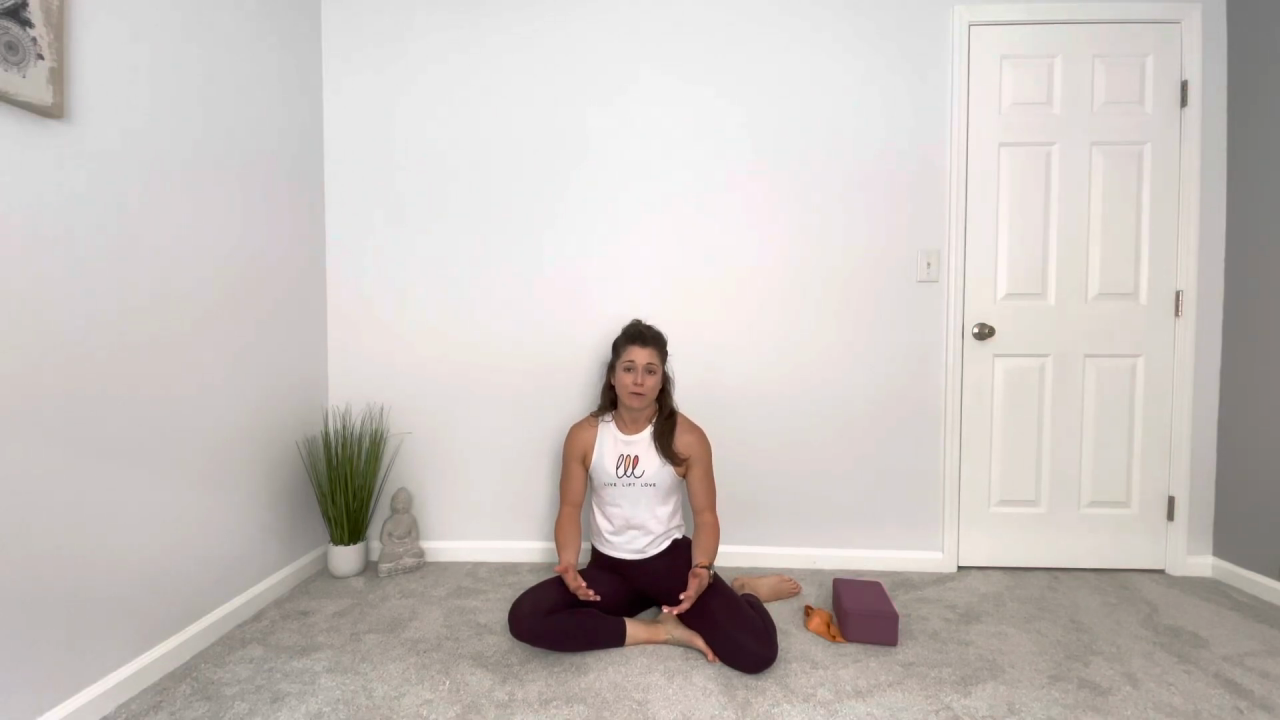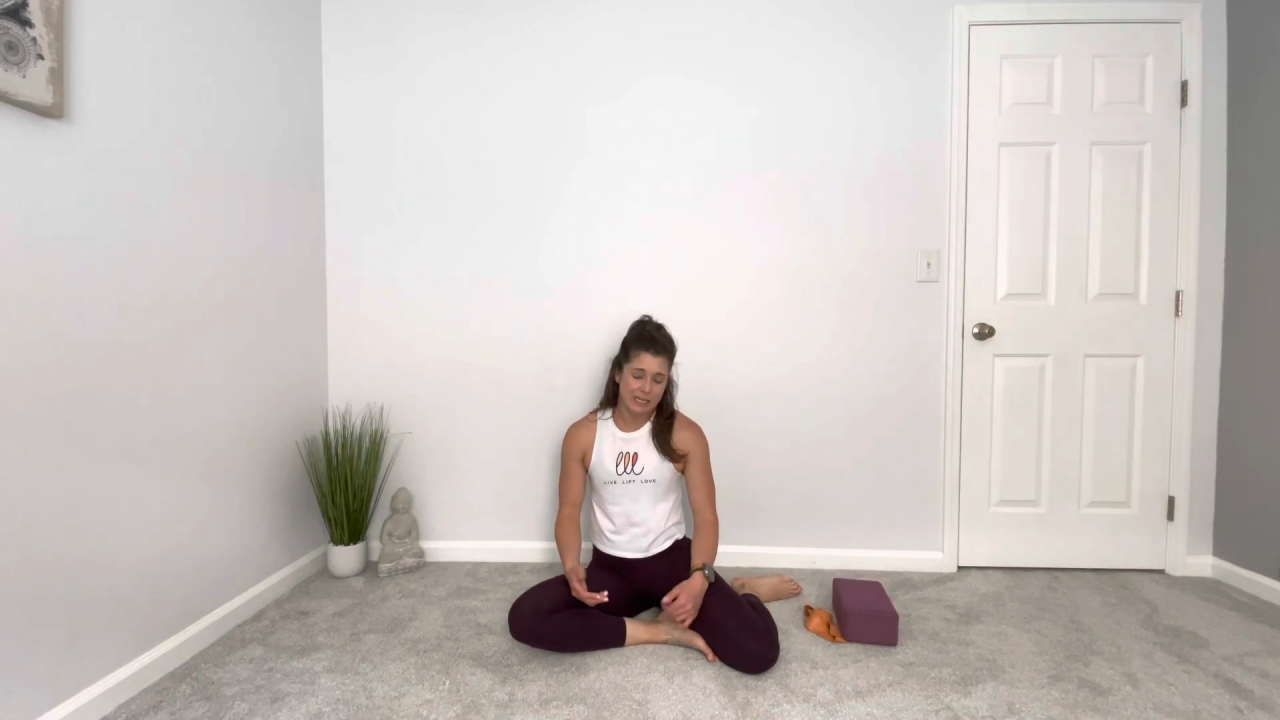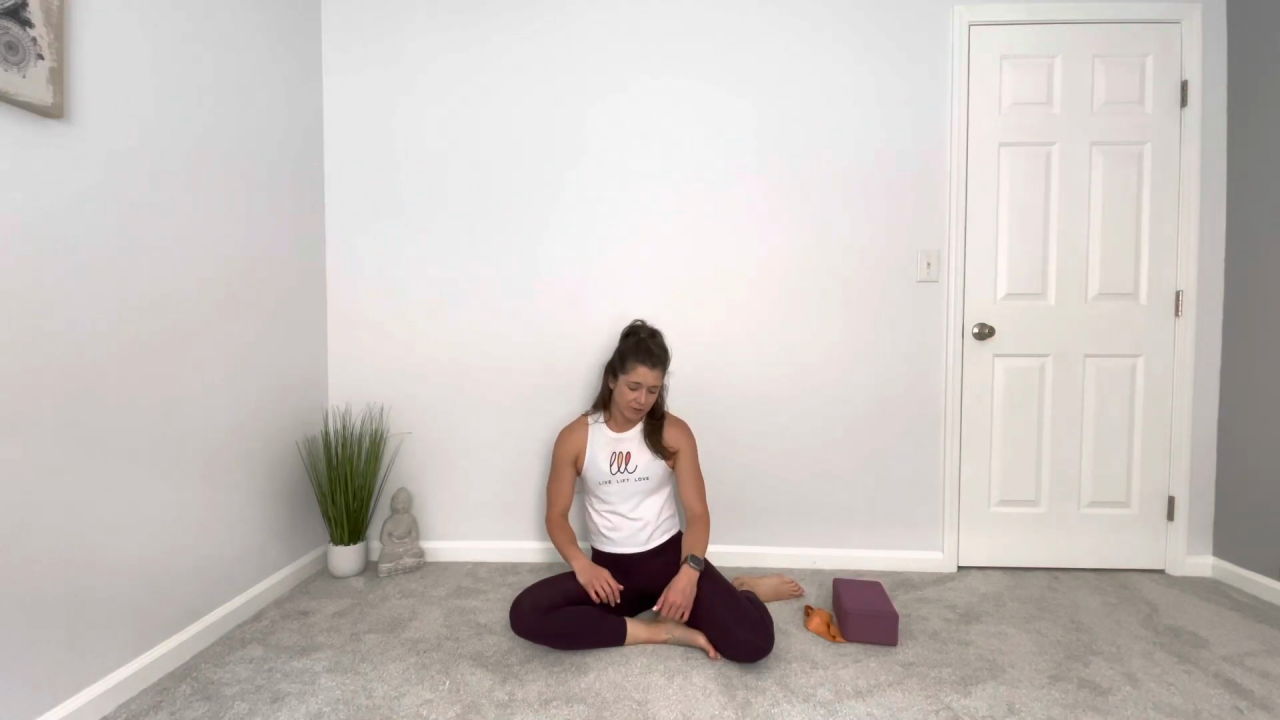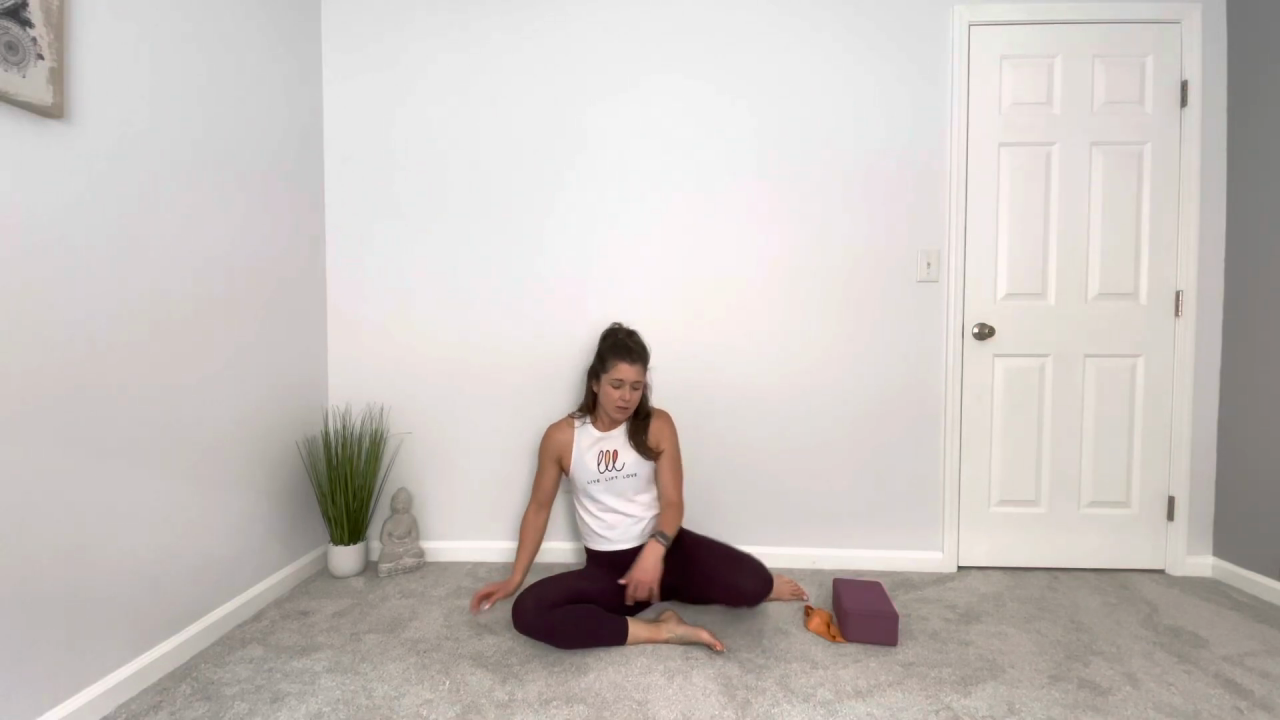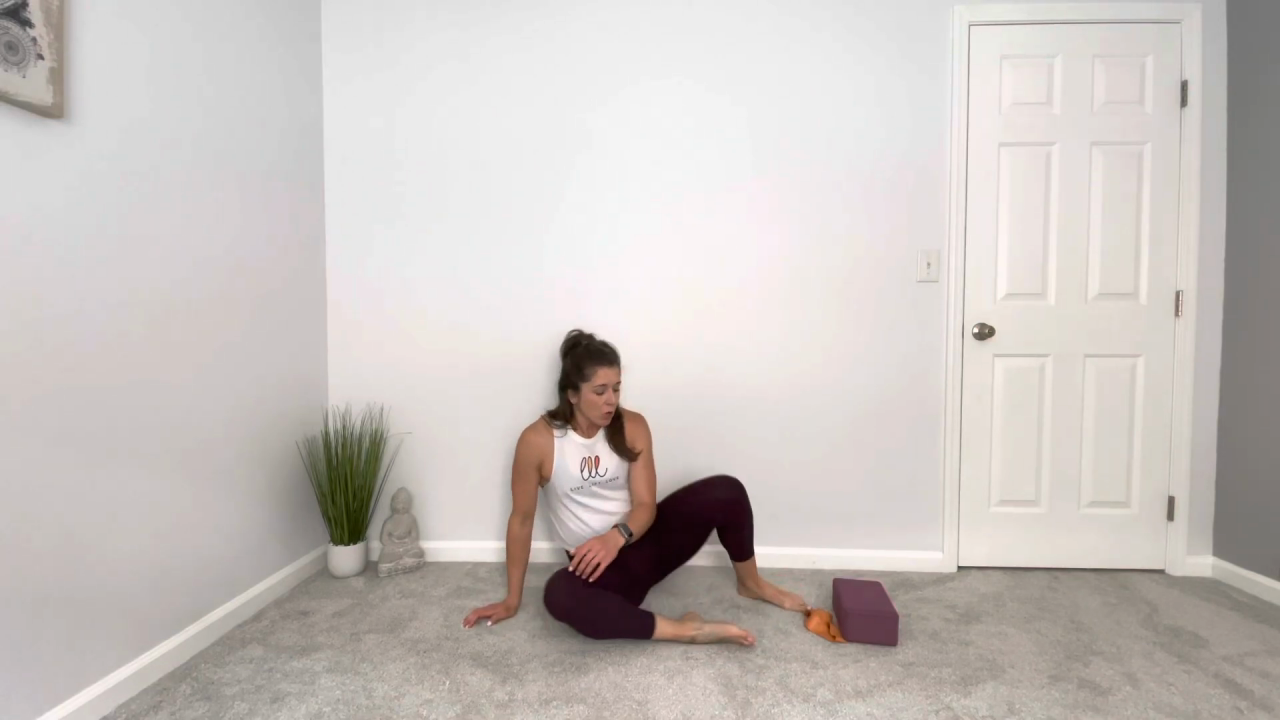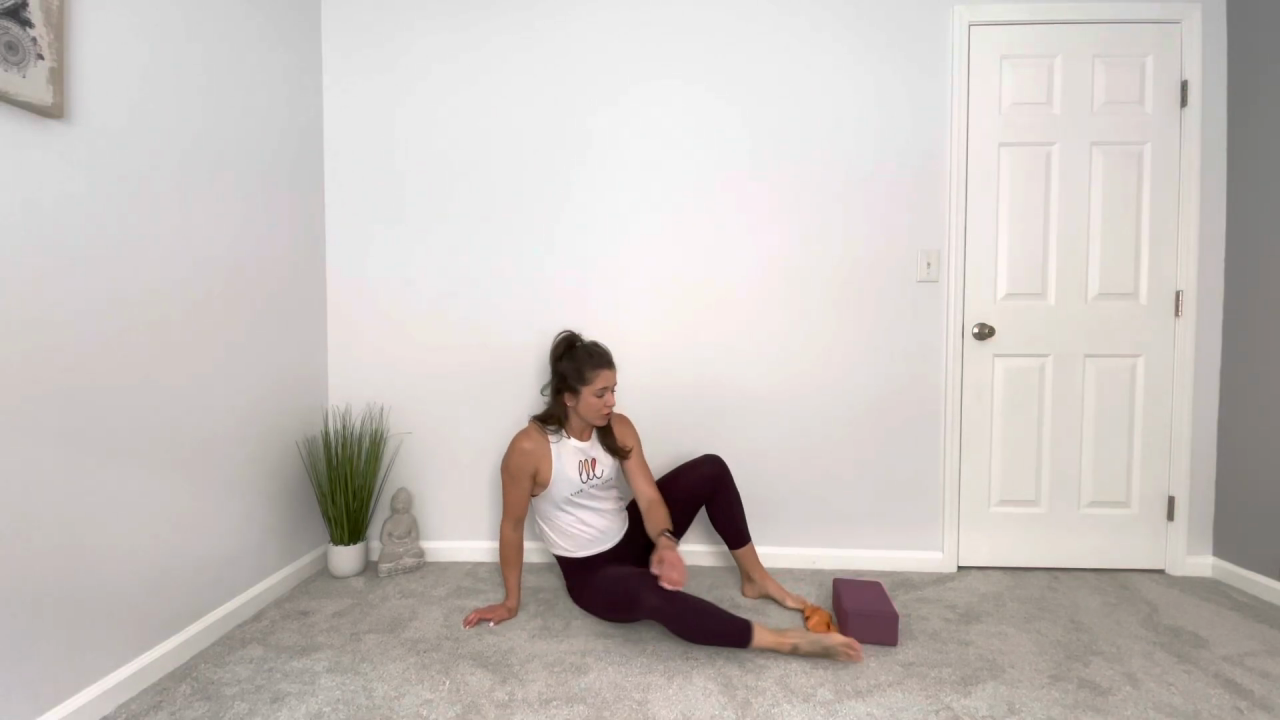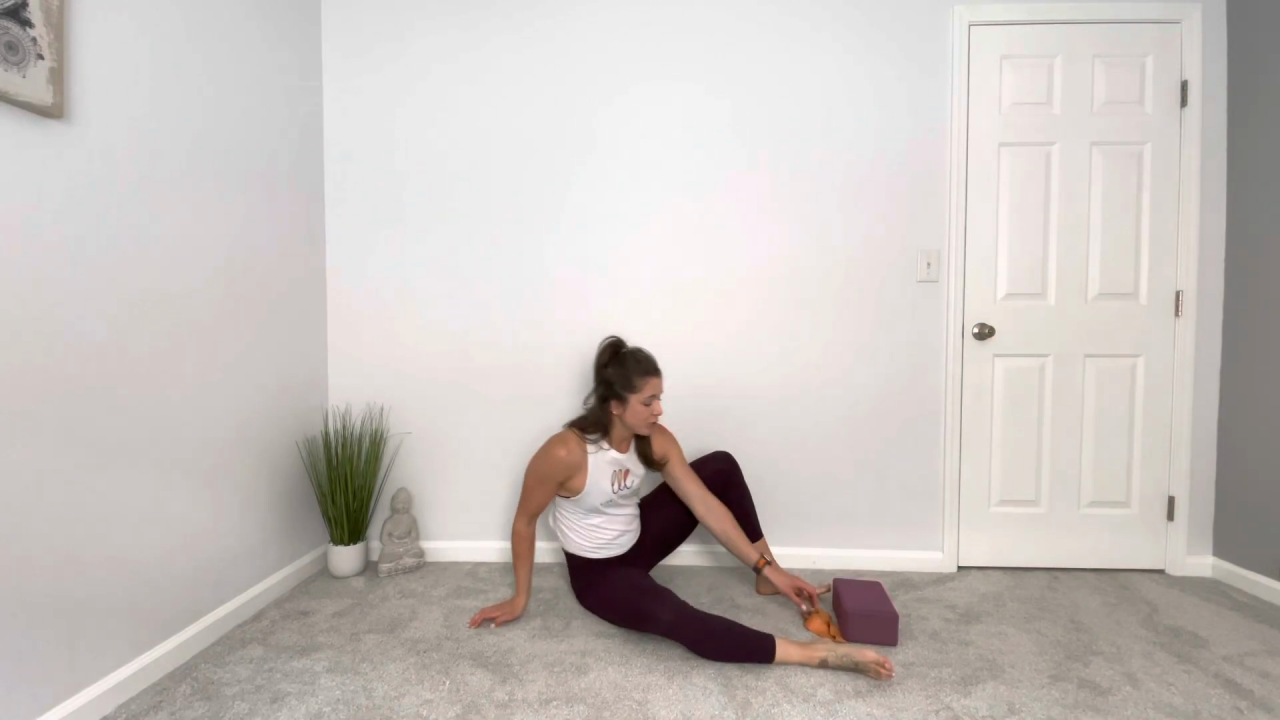
dt=0.3s
person 1, frame 1
left shoulder: (687, 437)
right shoulder: (583, 435)
left elbow: (705, 515)
right elbow: (570, 509)
left wrist: (703, 571)
right wrist: (568, 564)
left hip: (670, 559)
right hip: (610, 568)
left knee: (757, 652)
right knee: (524, 618)
left ankle: (741, 592)
right ankle: (662, 631)
person 1, frame 2
left shoulder: (685, 435)
right shoulder: (583, 434)
left elbow: (705, 515)
right elbow: (569, 510)
left wrist: (701, 577)
right wrist: (571, 568)
left hip: (672, 560)
right hip: (610, 568)
left knee: (759, 653)
right knee: (524, 619)
left ankle: (741, 593)
right ankle: (663, 631)
person 1, frame 3
left shoulder: (674, 433)
right shoulder: (575, 437)
left elbow: (697, 512)
right elbow: (556, 514)
left wrist: (688, 574)
right wrist: (580, 563)
left hip: (668, 556)
right hip: (610, 569)
left knee: (754, 642)
right knee: (525, 615)
left ankle: (740, 590)
right ankle: (661, 631)
person 1, frame 4
left shoulder: (658, 425)
right shoulder: (562, 435)
left elbow: (672, 502)
right elbow: (539, 507)
left wrist: (655, 549)
right wrist: (515, 577)
left hip: (661, 550)
right hip: (606, 567)
left knee: (753, 582)
right knee: (527, 613)
right ankle: (662, 631)
person 1, frame 5
left shoulder: (632, 427)
right shoulder: (538, 441)
left elbow: (646, 505)
right elbow: (521, 520)
left wrist: (616, 538)
right wrist: (513, 599)
left hip: (641, 541)
right hip: (598, 561)
left knee: (725, 491)
right knee: (560, 595)
left ankle: (751, 583)
right ankle: (688, 631)
person 1, frame 6
left shoulder: (618, 429)
right shoulder: (530, 447)
left elbow: (650, 499)
right elbow: (512, 525)
left wrist: (665, 542)
right wrist: (511, 602)
left hip: (630, 541)
right hip: (591, 575)
left knee: (710, 468)
right knee: (653, 594)
left ankle: (756, 580)
right ankle: (781, 640)
person 1, frame 7
left shoulder: (656, 441)
right shoulder: (565, 453)
left elbow: (709, 508)
right elbow: (524, 521)
left wrist: (768, 569)
right wrist: (520, 598)
left hip: (637, 540)
right hip: (597, 573)
left knee: (722, 467)
right knee: (671, 615)
left ankle: (764, 579)
right ankle: (809, 653)
